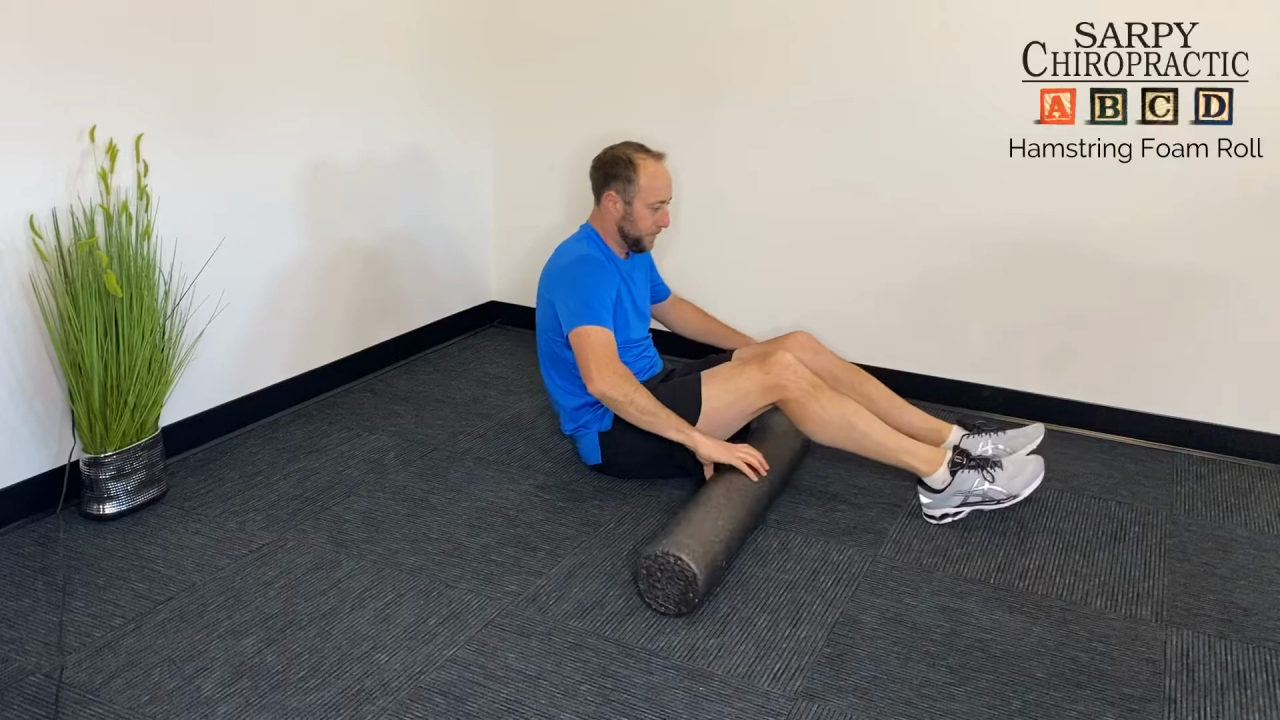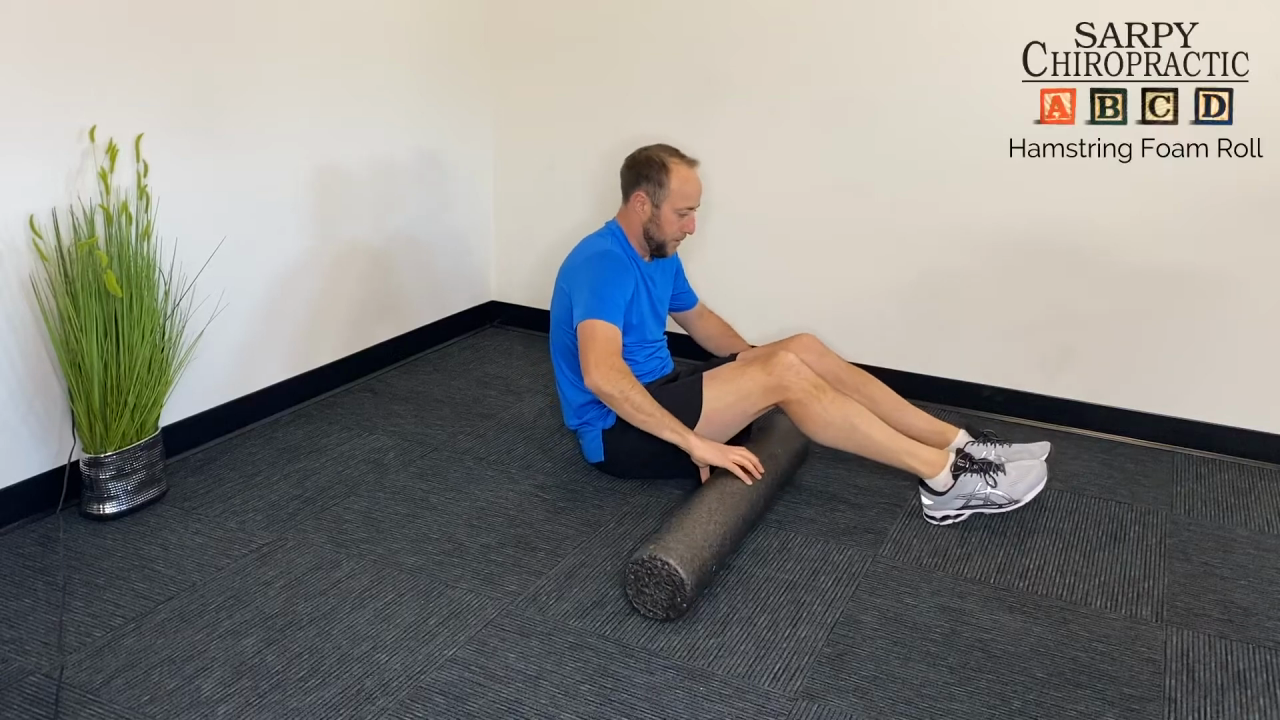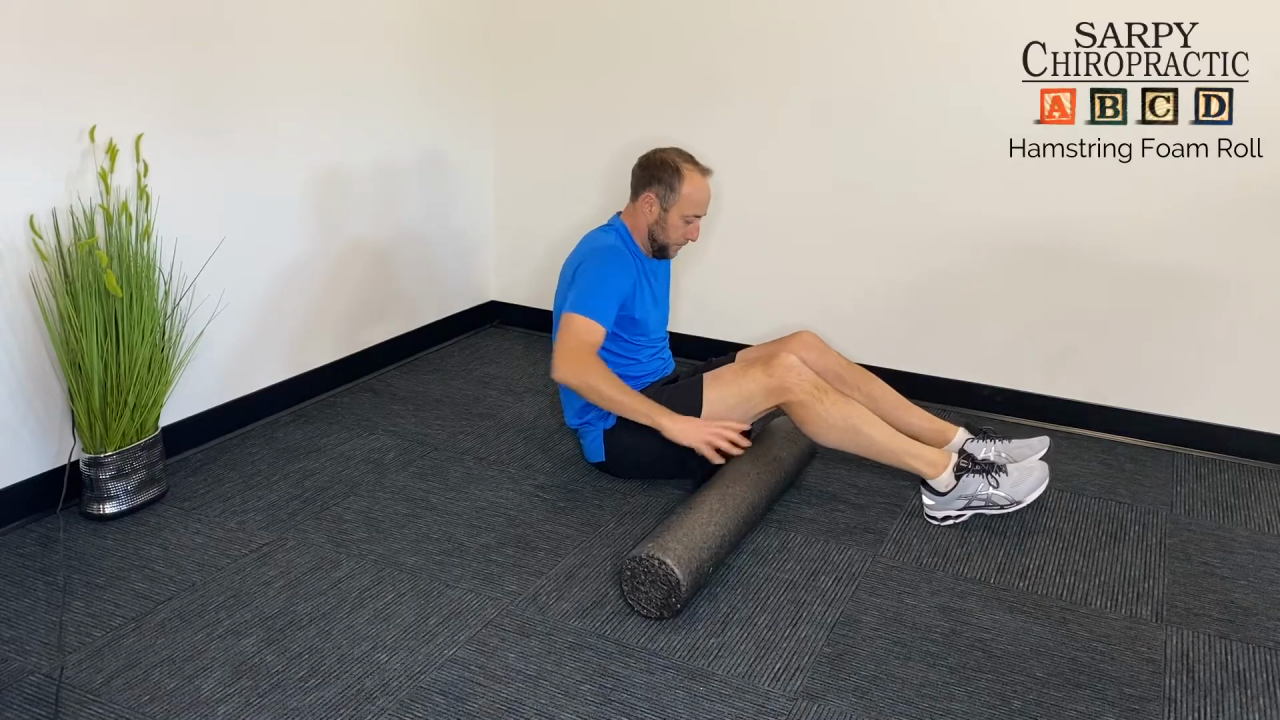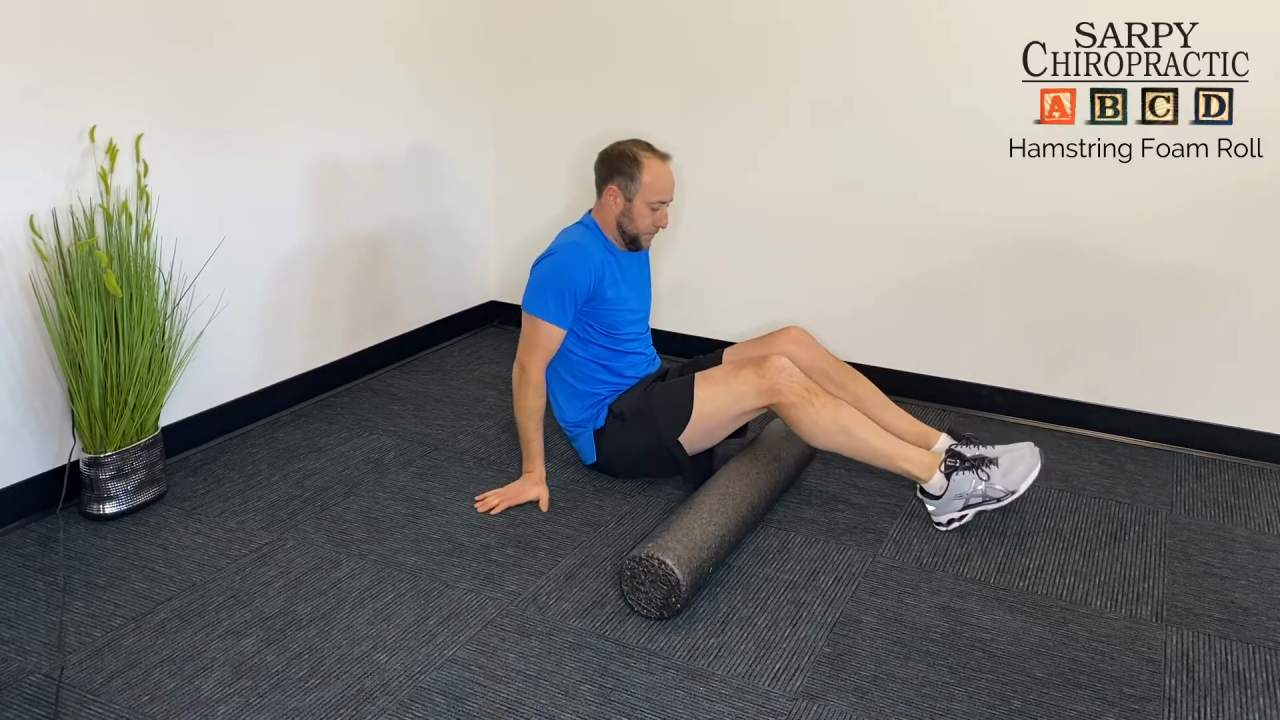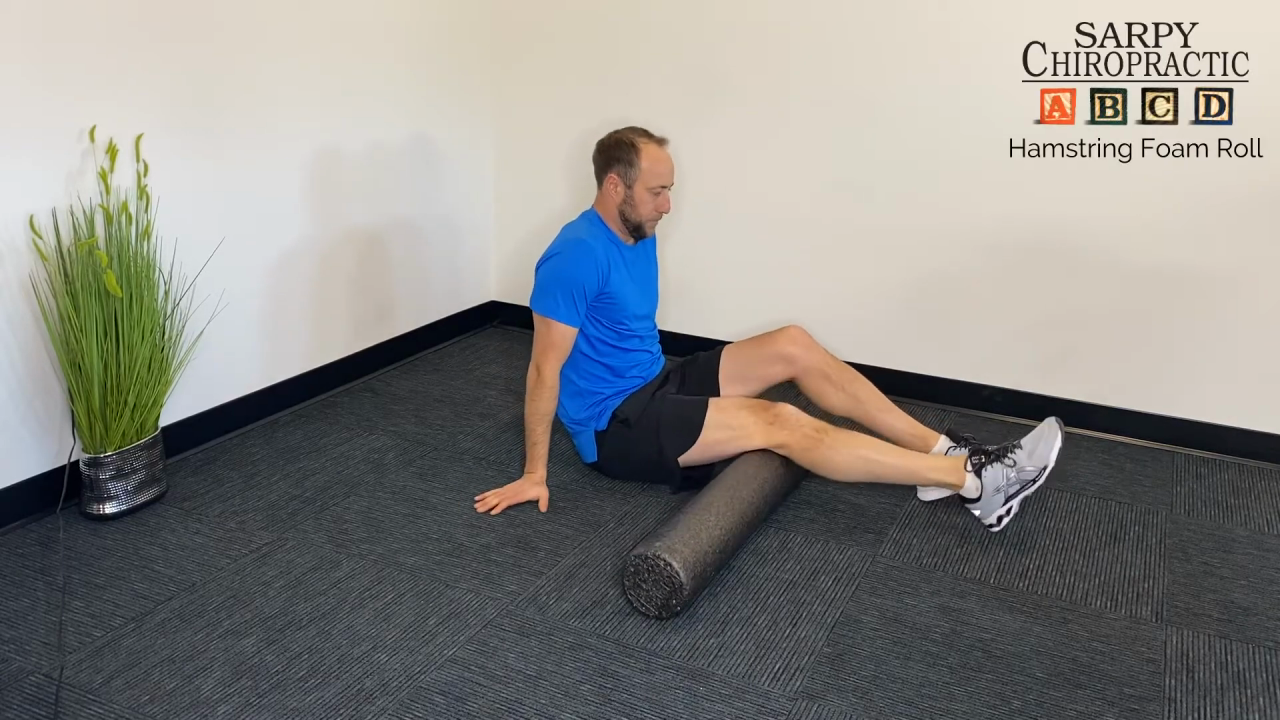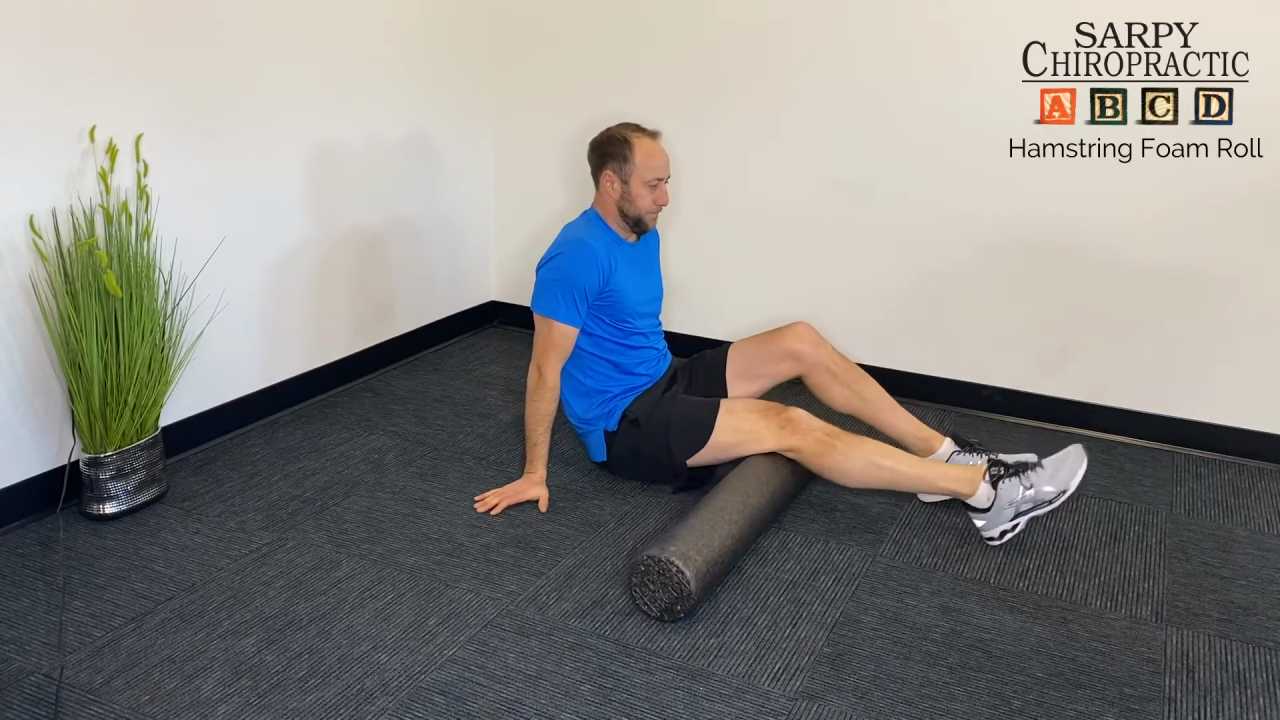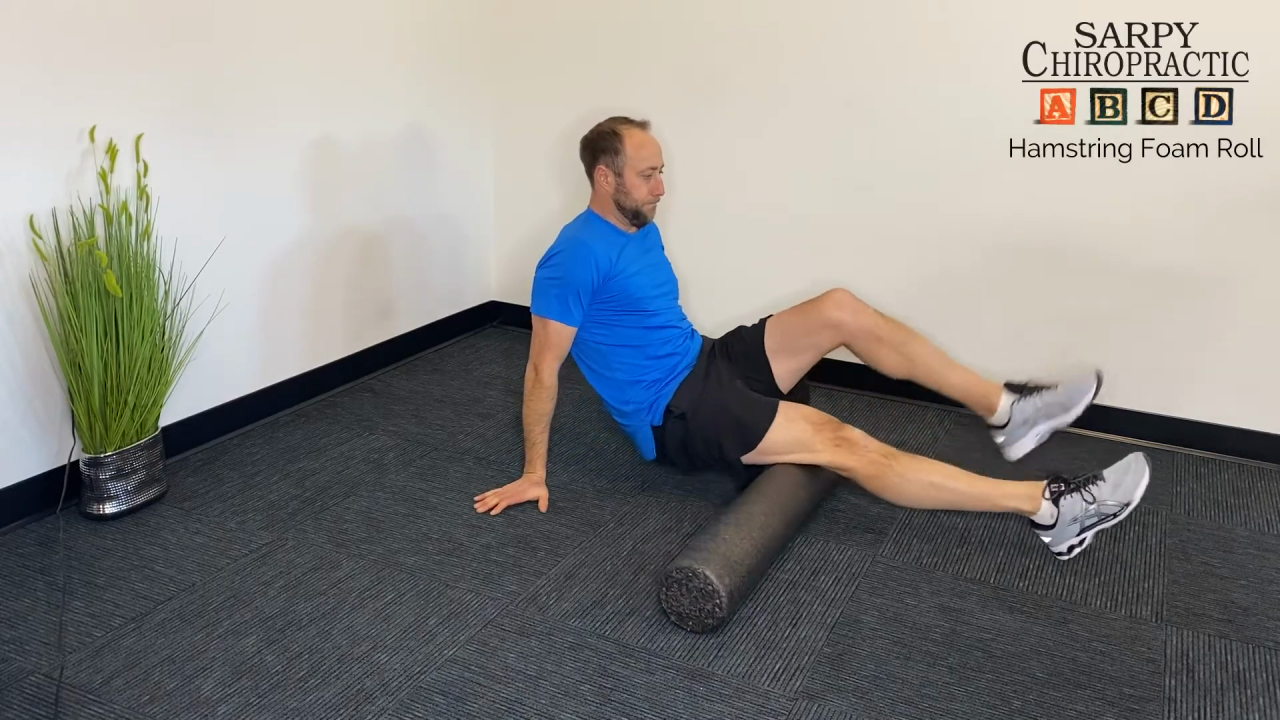
dt=0.7s
person 1, frame 1
left shoulder: (631, 253)
right shoulder: (581, 267)
left elbow: (669, 308)
right elbow: (603, 380)
left wrist: (749, 346)
right wrist: (700, 442)
left hip: (651, 393)
right hip: (617, 435)
left knee: (797, 347)
right knee: (780, 373)
left ankle: (953, 443)
right ankle: (944, 476)
person 1, frame 2
left shoulder: (659, 255)
right shoulder: (601, 263)
left elbow: (699, 319)
right elbow: (601, 374)
left wrist: (758, 364)
right wrist: (696, 444)
left hip: (658, 395)
right hip: (619, 433)
left knee: (802, 350)
right knee: (783, 373)
left ankle: (960, 447)
right ankle: (946, 478)
person 1, frame 3
left shoulder: (649, 247)
right shoulder: (606, 258)
right elbow: (570, 366)
left wrist: (710, 383)
right wrist: (674, 424)
left hip: (654, 395)
right hip: (622, 434)
left knee: (803, 347)
right knee: (784, 374)
left ankle: (957, 445)
right ankle: (947, 477)
person 1, frame 4
left shoulder: (630, 243)
right shoulder: (571, 260)
right elbow: (529, 367)
right wrist: (534, 472)
left hip: (647, 389)
right hip: (613, 429)
left knee: (793, 344)
right knee: (775, 376)
left ankle: (943, 449)
right ankle: (941, 481)
person 1, frame 5
left shoulder: (637, 235)
right shoulder: (576, 256)
right elbow: (545, 370)
right wrist: (533, 475)
left hip: (655, 384)
right hip: (616, 426)
left knee: (792, 345)
right knee: (780, 425)
left ankle: (941, 452)
right ankle: (974, 483)
person 1, frame 6
left shoulder: (642, 236)
right shoulder: (577, 256)
right elbow: (545, 370)
right wrist: (534, 474)
left hip: (663, 383)
right hip: (624, 425)
left knee: (800, 342)
right knee: (791, 428)
left ankle: (945, 456)
right ankle: (988, 492)
person 1, frame 7
left shoulder: (640, 229)
right shoulder: (576, 256)
right elbow: (542, 370)
right wrist: (533, 475)
left hip: (708, 364)
right hip: (674, 414)
left knee: (839, 310)
right knee: (843, 444)
left ankle: (1003, 410)
right ankle: (1048, 506)
